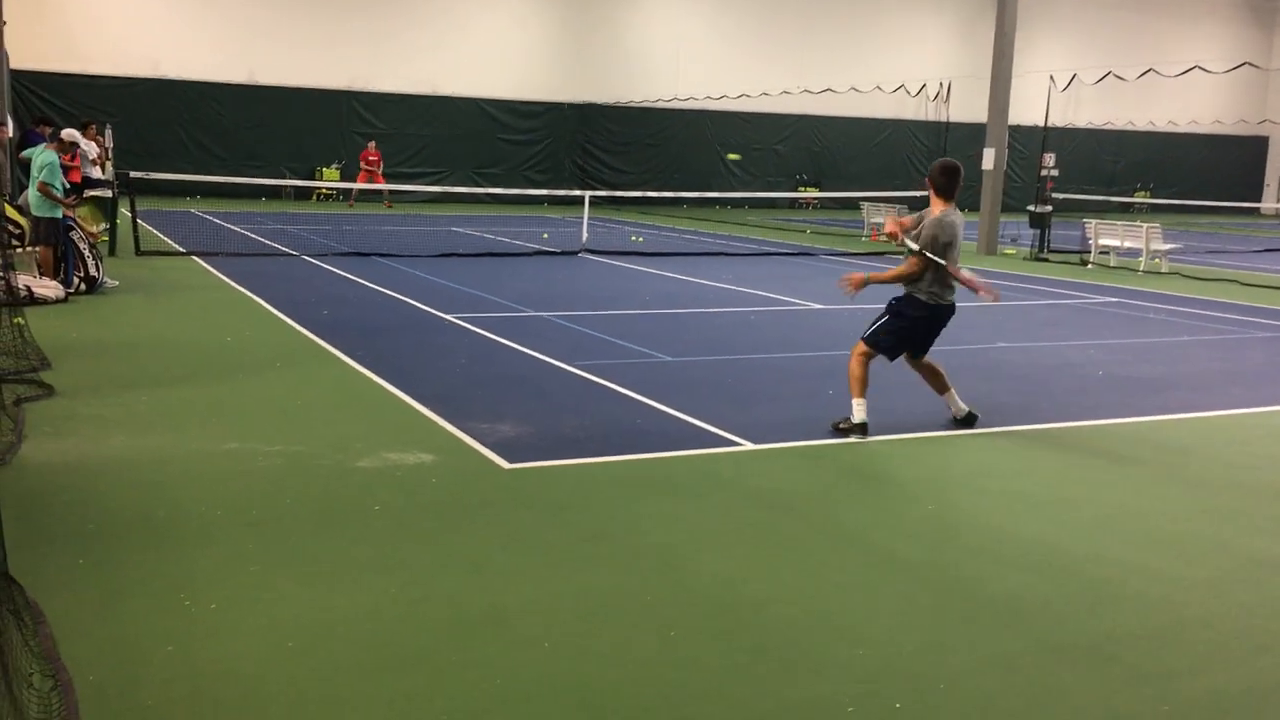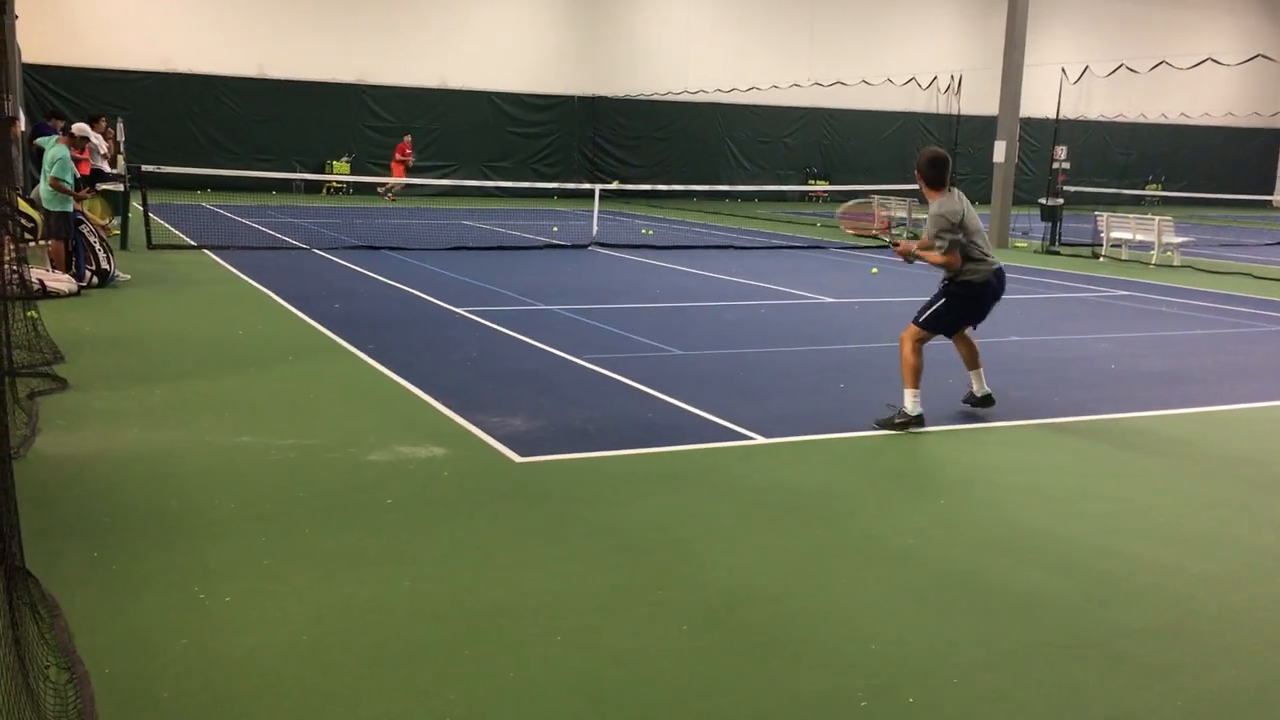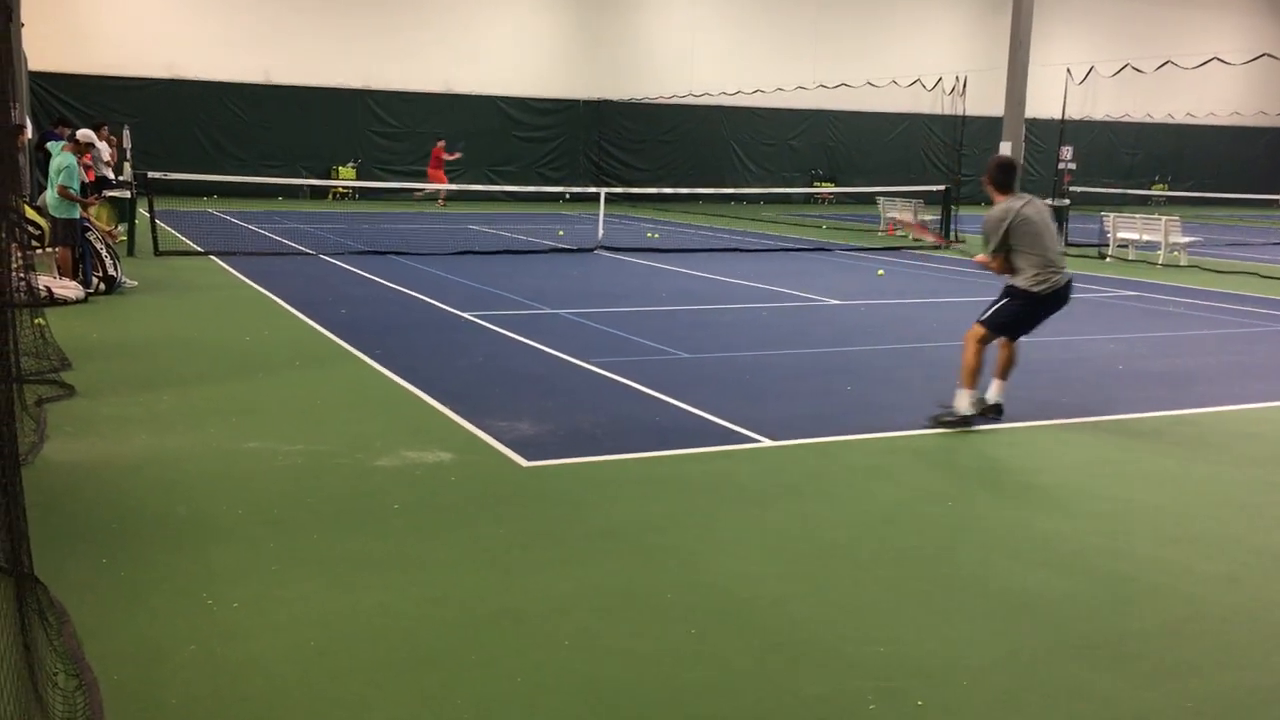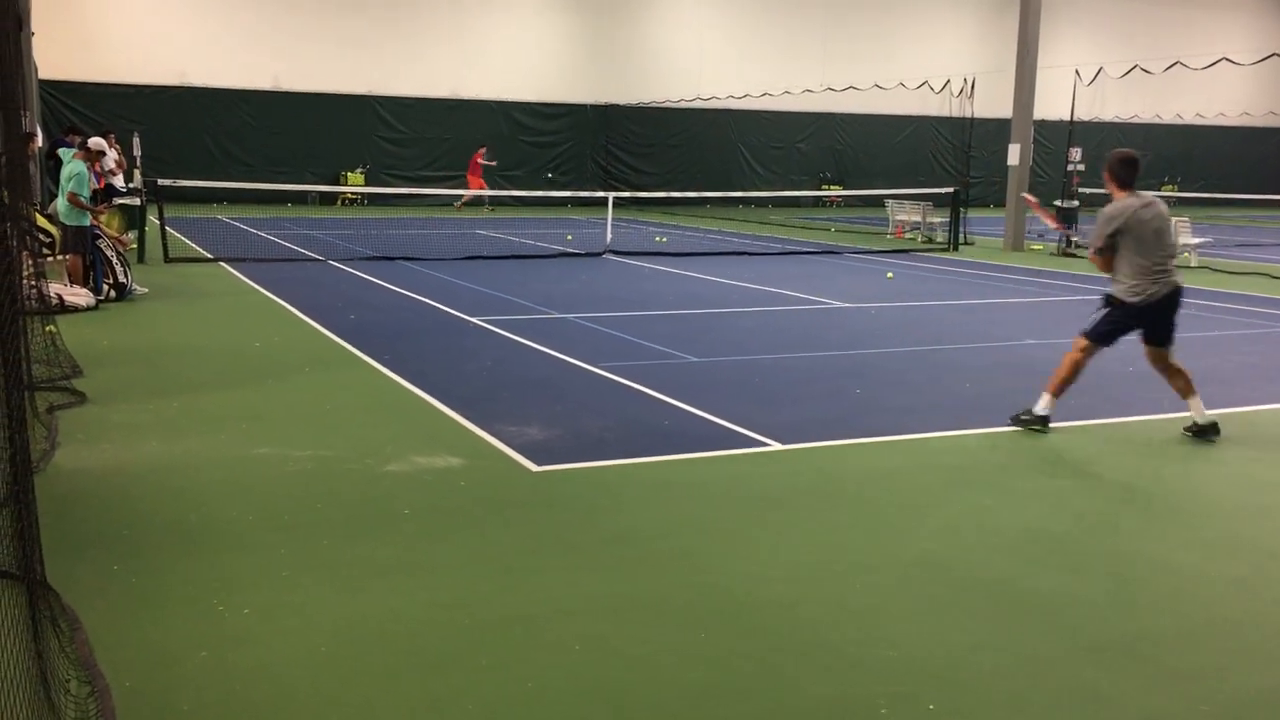
dt=0.3s
person 1, frame 1
left shoulder: (937, 225)
right shoulder: (950, 215)
left elbow: (912, 271)
right elbow: (904, 224)
left wrist: (867, 278)
right wrist: (894, 224)
left hip: (917, 305)
right hip: (939, 306)
left knee: (860, 354)
right knee: (916, 359)
left ankle: (858, 420)
right ankle: (961, 412)
person 1, frame 2
left shoulder: (940, 213)
right shoulder: (954, 196)
left elbow: (953, 262)
left wrist: (914, 252)
right wrist: (917, 248)
left hip: (971, 285)
right hip: (992, 280)
left knee: (911, 338)
right knee: (957, 330)
left ankle: (911, 412)
right ankle: (981, 392)
person 1, frame 3
left shoulder: (996, 217)
right shoulder: (1037, 204)
left elbow: (1003, 266)
left wrist: (988, 261)
left hip: (1033, 291)
right hip: (1060, 287)
left knee: (975, 339)
right knee: (1008, 334)
left ankle: (963, 409)
right ankle: (993, 401)
person 1, frame 4
left shoulder: (1111, 214)
right shoulder: (1159, 206)
left elbow: (1103, 265)
right elbow: (1169, 252)
left wrist: (1098, 253)
left hip: (1129, 299)
right hip: (1167, 294)
left knee: (1080, 350)
right knee: (1161, 358)
left ankle: (1041, 412)
right ankle: (1203, 420)
